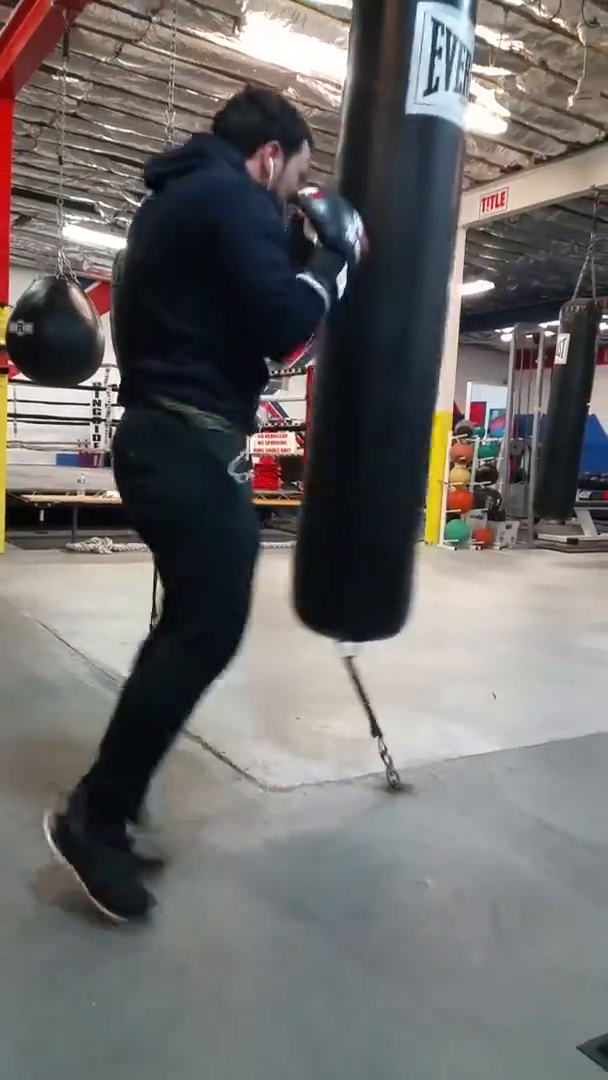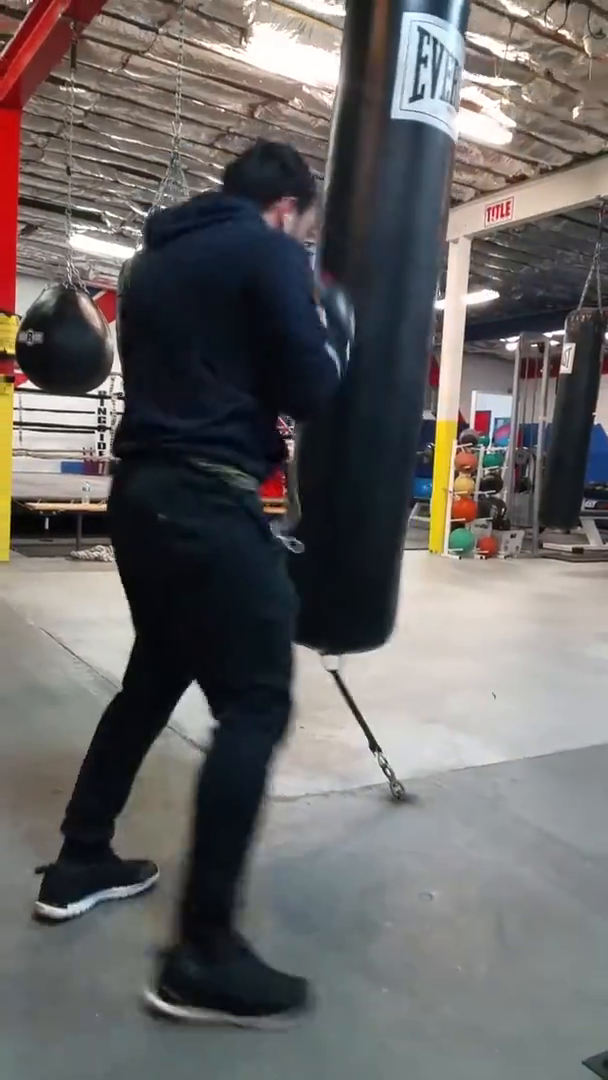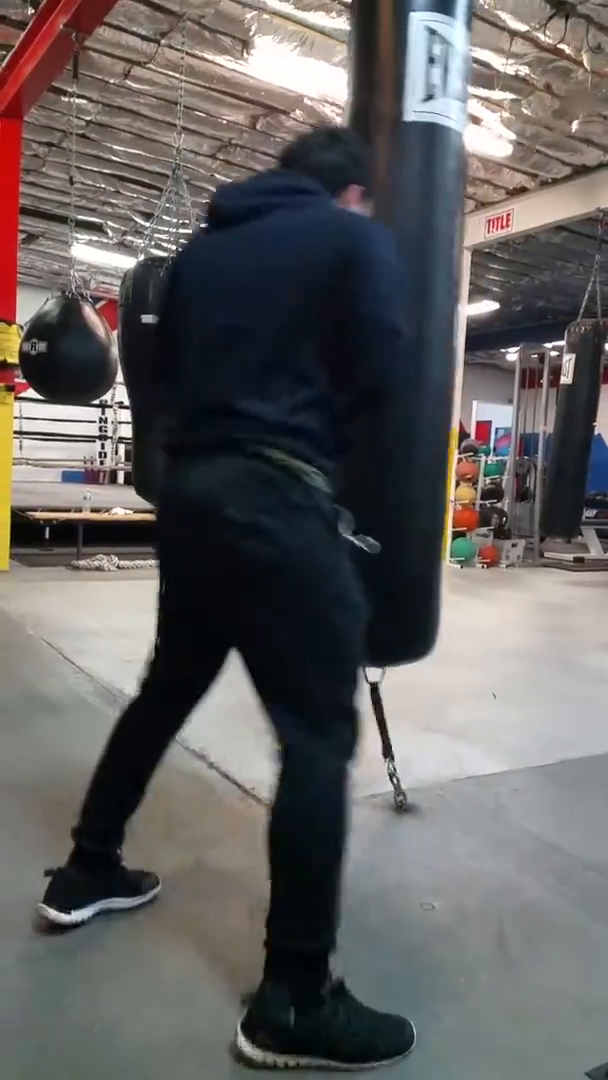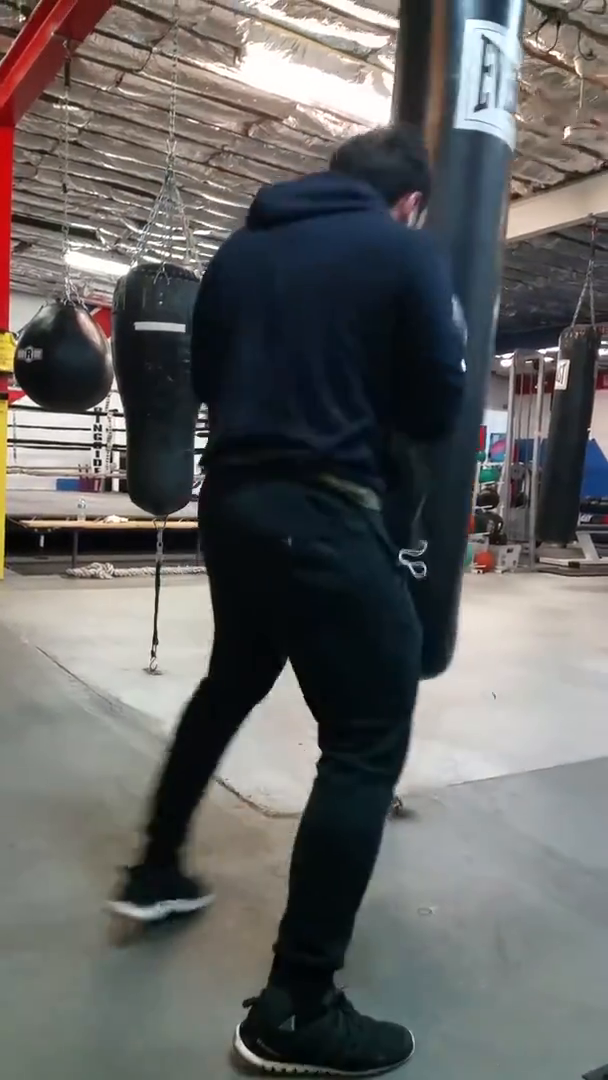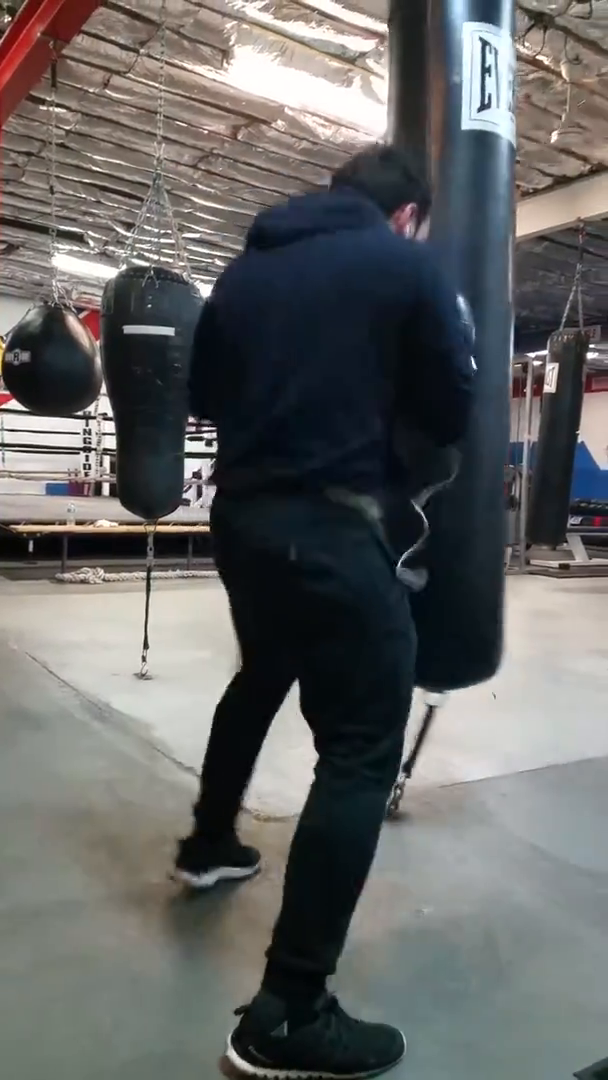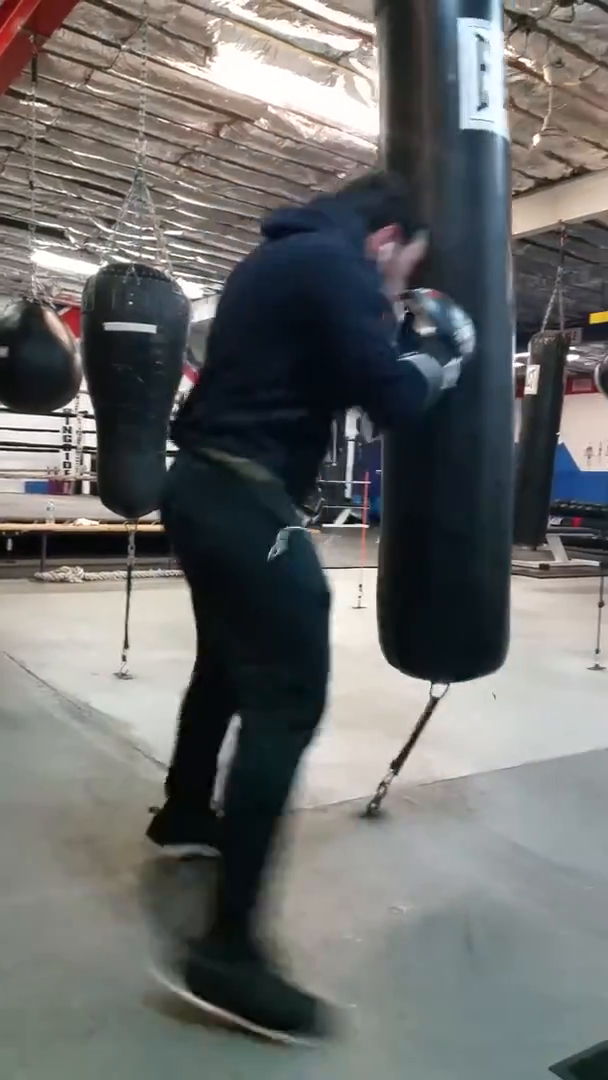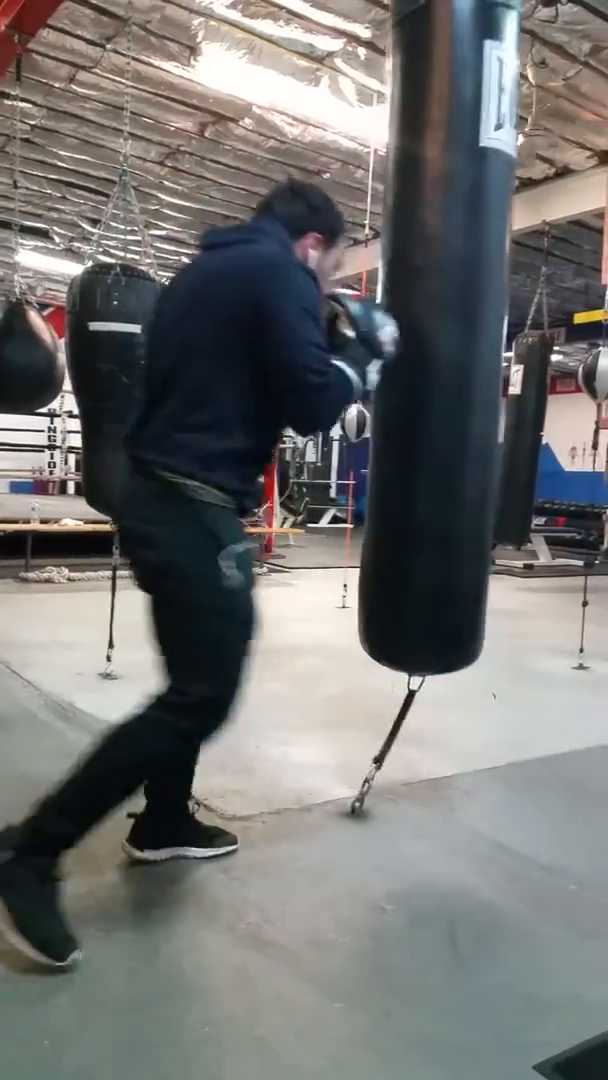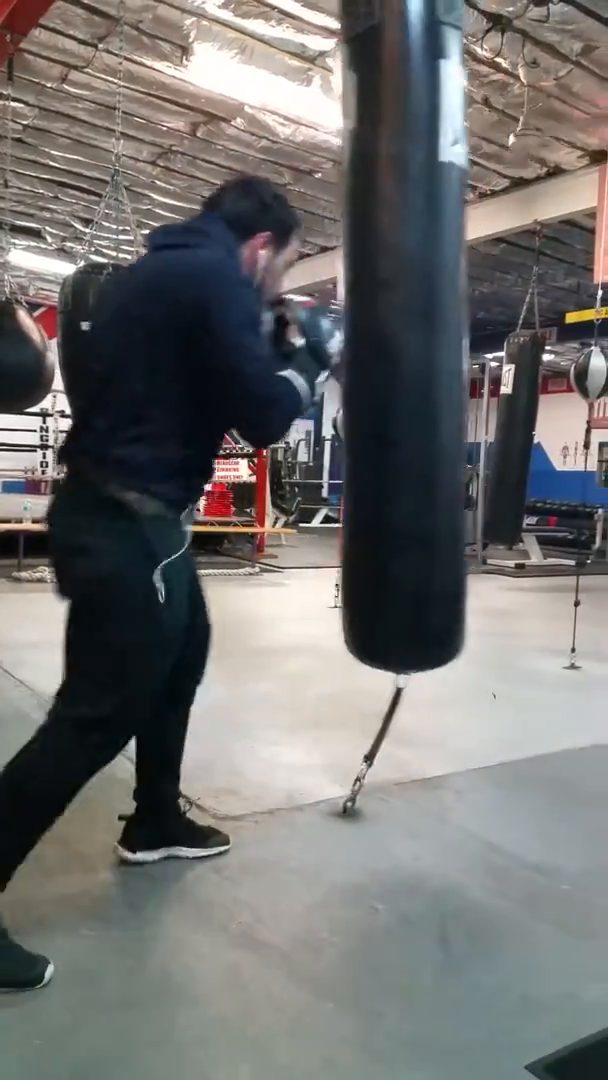
dt=0.2s
person 1, frame 1
left shoulder: (172, 202)
right shoulder: (234, 198)
right elbow: (285, 323)
left wrist: (313, 246)
right wrist: (336, 252)
left hip: (159, 434)
right hip: (190, 444)
left knee: (191, 621)
right knee: (204, 633)
left ankle: (102, 818)
right ankle: (96, 830)
person 1, frame 2
left shoulder: (151, 263)
right shoulder: (270, 255)
right elbow: (311, 389)
right wrist: (332, 338)
left hip: (140, 494)
right hip: (210, 500)
left knee: (155, 676)
right knee: (254, 708)
left ankle: (80, 861)
right ankle: (200, 954)
person 1, frame 3
left shoulder: (202, 247)
right shoulder: (353, 241)
right elbow: (379, 382)
right wrist: (327, 360)
left hip: (187, 491)
right hip: (273, 497)
left knee: (171, 682)
right knee: (320, 729)
left ankle: (87, 872)
right ankle: (293, 998)
person 1, frame 4
left shoulder: (242, 247)
right shoulder: (405, 253)
left elbow: (204, 374)
right elbow: (433, 413)
left hip: (229, 503)
right hip: (326, 518)
left knee: (232, 684)
right knee: (366, 748)
left ankle: (156, 871)
person 1, frame 5
left shoulder: (249, 265)
right shoulder: (407, 267)
left elbow: (206, 396)
right elbow: (444, 417)
right wrist: (431, 353)
left hip: (243, 516)
right hip: (328, 530)
left knee: (268, 672)
right knee: (361, 756)
left ankle: (211, 838)
person 1, frame 6
left shoulder: (270, 258)
right shoulder: (341, 266)
right elbow: (389, 398)
left wrist: (386, 349)
right wrist: (442, 353)
left hip: (205, 482)
right hip: (245, 496)
left knee: (231, 660)
right knee: (287, 702)
left ankle: (184, 812)
right ankle: (227, 948)
person 1, frame 7
left shoulder: (205, 272)
right shoulder: (279, 274)
right elbow: (312, 404)
left wrist: (324, 343)
right wrist: (359, 352)
left hip: (165, 494)
right hip: (193, 511)
left knee: (212, 661)
right knee: (201, 696)
left ankle: (163, 821)
person 1, frame 8
left shoulder: (152, 273)
right shoulder: (217, 279)
right elbow: (260, 414)
left wrist: (277, 350)
right wrist: (307, 358)
left hip: (121, 510)
right hip: (122, 523)
left knee: (181, 655)
right knee: (98, 714)
left ankle: (154, 820)
